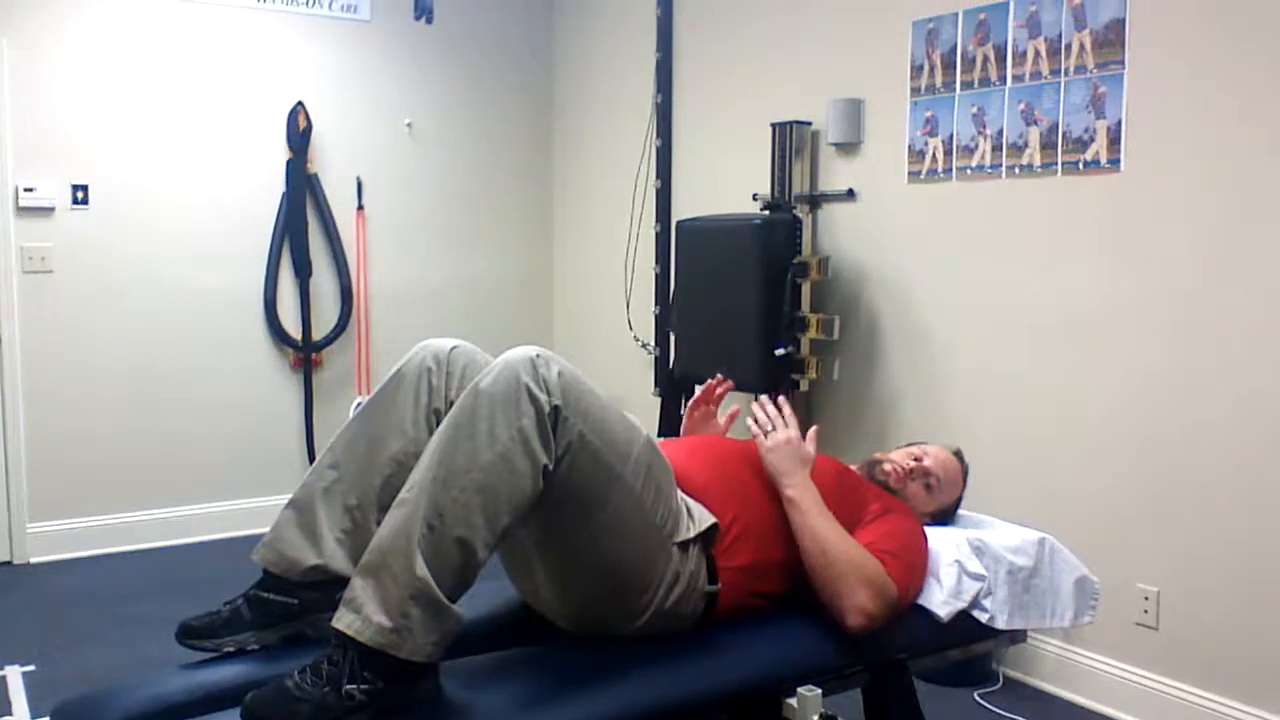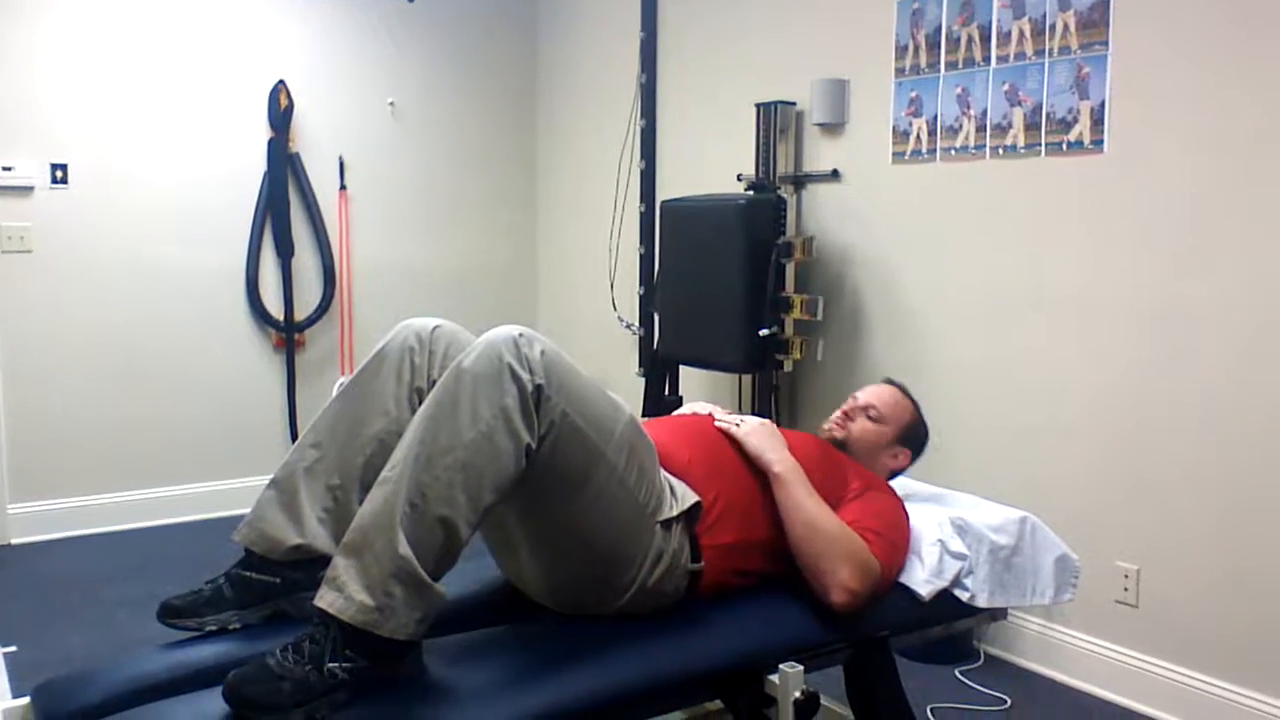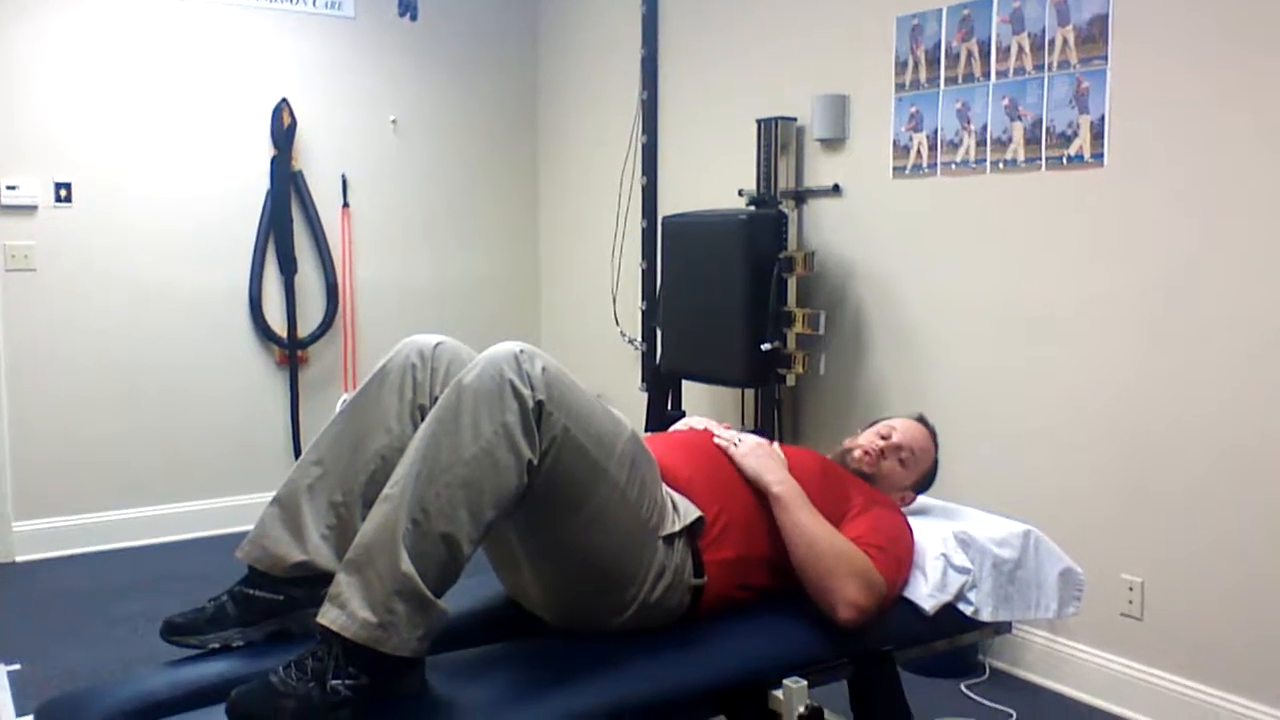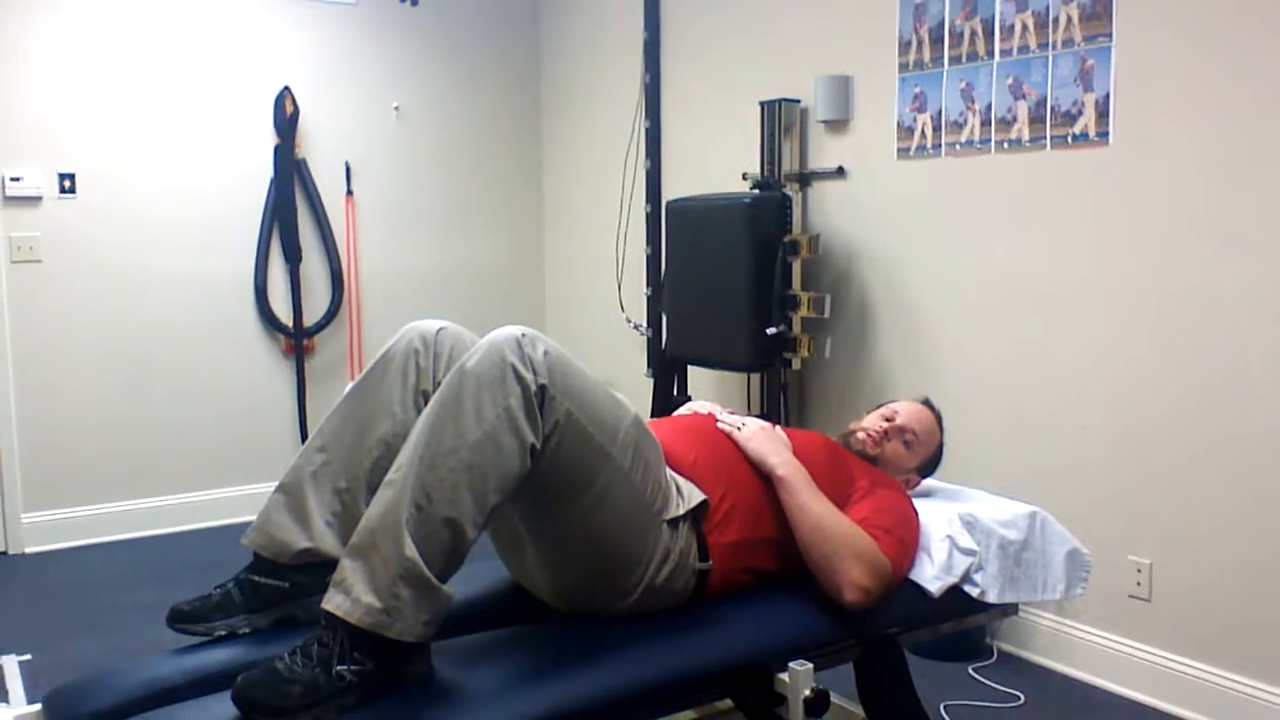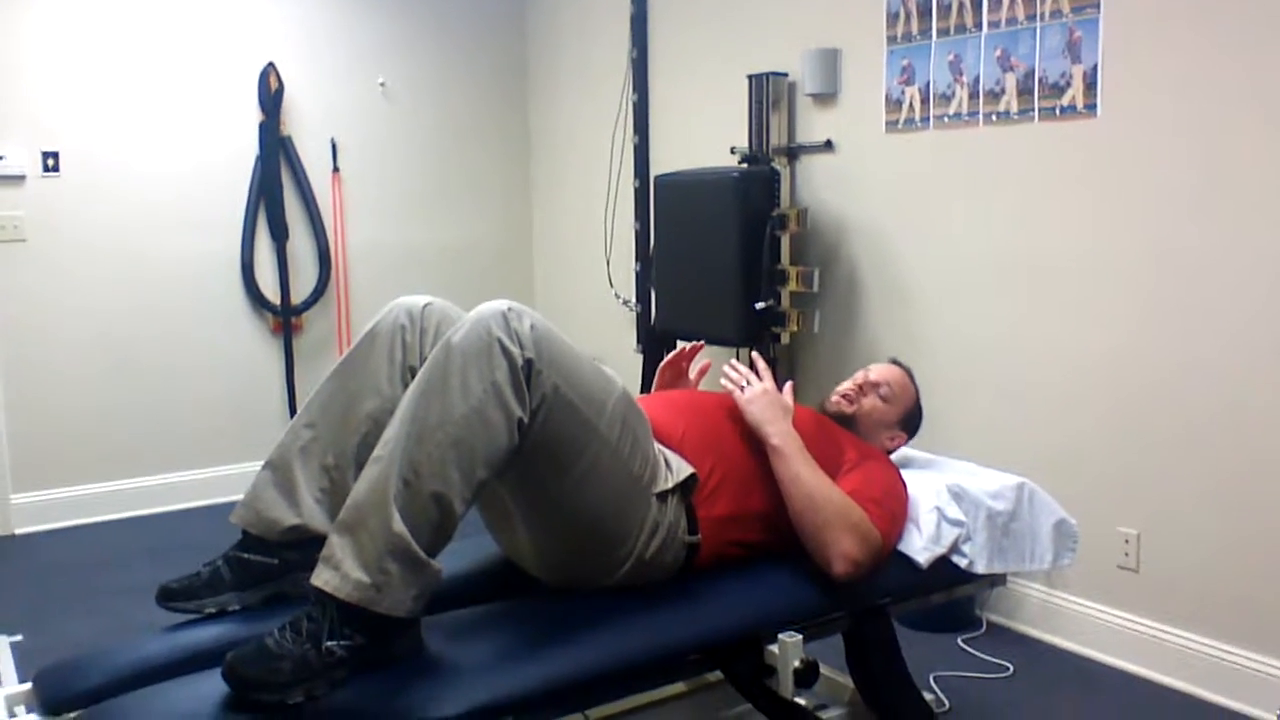
dt=1s
person 1, frame 1
left shoulder: (895, 527)
right shoulder: (812, 466)
left elbow: (858, 606)
left wrist: (793, 479)
right wrist: (695, 441)
left hip: (669, 561)
right hip: (576, 548)
left knee: (530, 377)
right knee: (444, 365)
left ankle: (383, 651)
right ankle: (302, 585)
person 1, frame 2
left shoulder: (873, 500)
right shoulder: (766, 442)
left elbow: (842, 584)
left wrist: (777, 460)
right wrist: (690, 426)
left hip: (658, 538)
right hip: (552, 527)
left knee: (513, 356)
right knee: (427, 344)
left ankle: (366, 629)
right ankle: (285, 561)
person 1, frame 3
left shoulder: (877, 518)
right shoulder: (771, 456)
left elbow: (848, 601)
left wrist: (775, 480)
right wrist: (687, 437)
left hip: (660, 552)
right hip: (554, 540)
left knee: (515, 373)
right knee: (427, 360)
left ankle: (369, 646)
right ankle: (287, 581)
person 1, frame 4
left shoulder: (882, 500)
right shoulder: (772, 438)
left elbow: (854, 582)
left wrist: (782, 464)
right wrist: (683, 424)
left hip: (664, 536)
right hip: (560, 526)
left knee: (518, 358)
right knee: (431, 346)
left ankle: (373, 632)
right ankle: (292, 567)
person 1, frame 5
left shoulder: (870, 470)
right shoulder: (773, 419)
left elbow: (844, 554)
left wrist: (777, 431)
right wrist: (662, 400)
left hip: (654, 509)
right hip: (550, 499)
left knee: (504, 332)
right knee: (419, 321)
left ankle: (363, 608)
right ankle: (282, 541)
